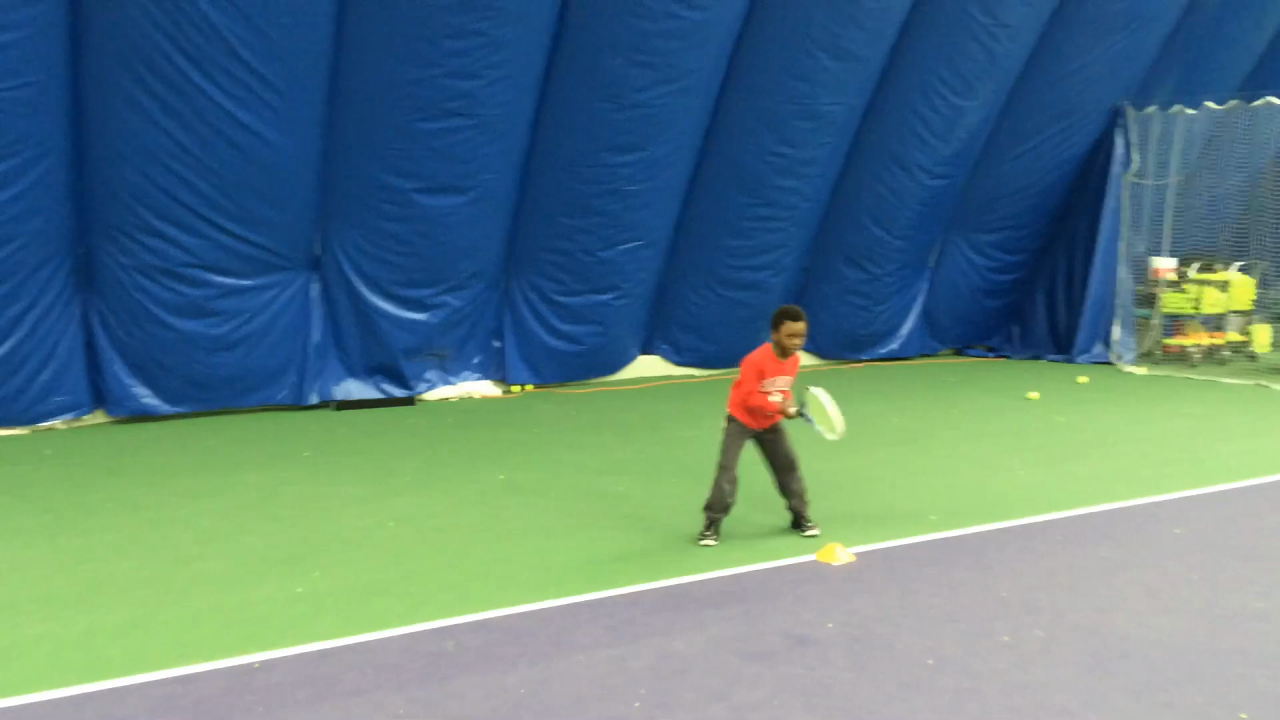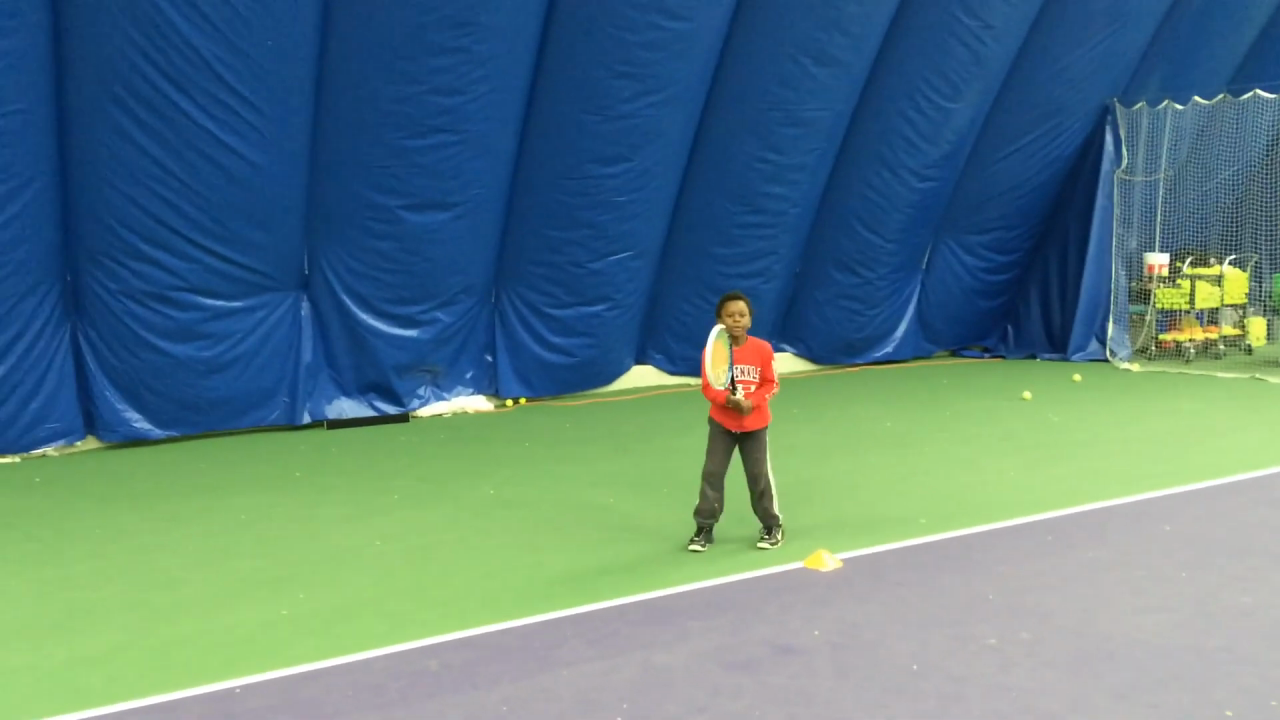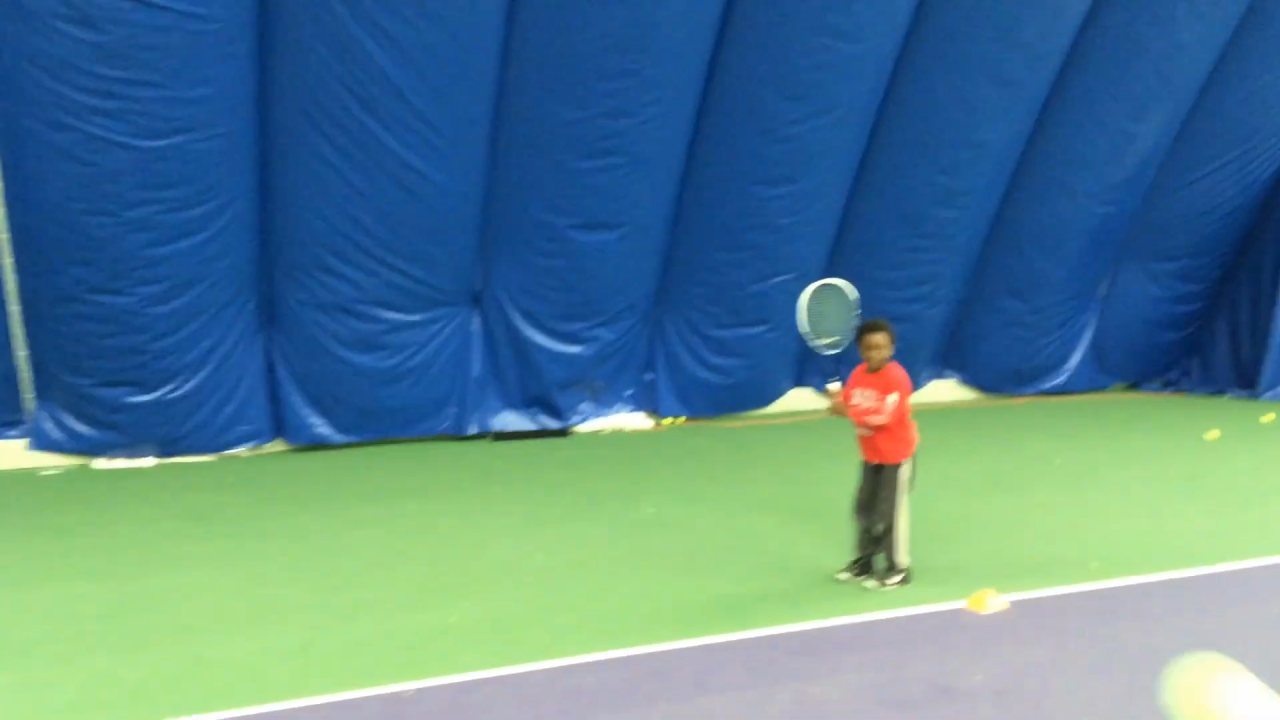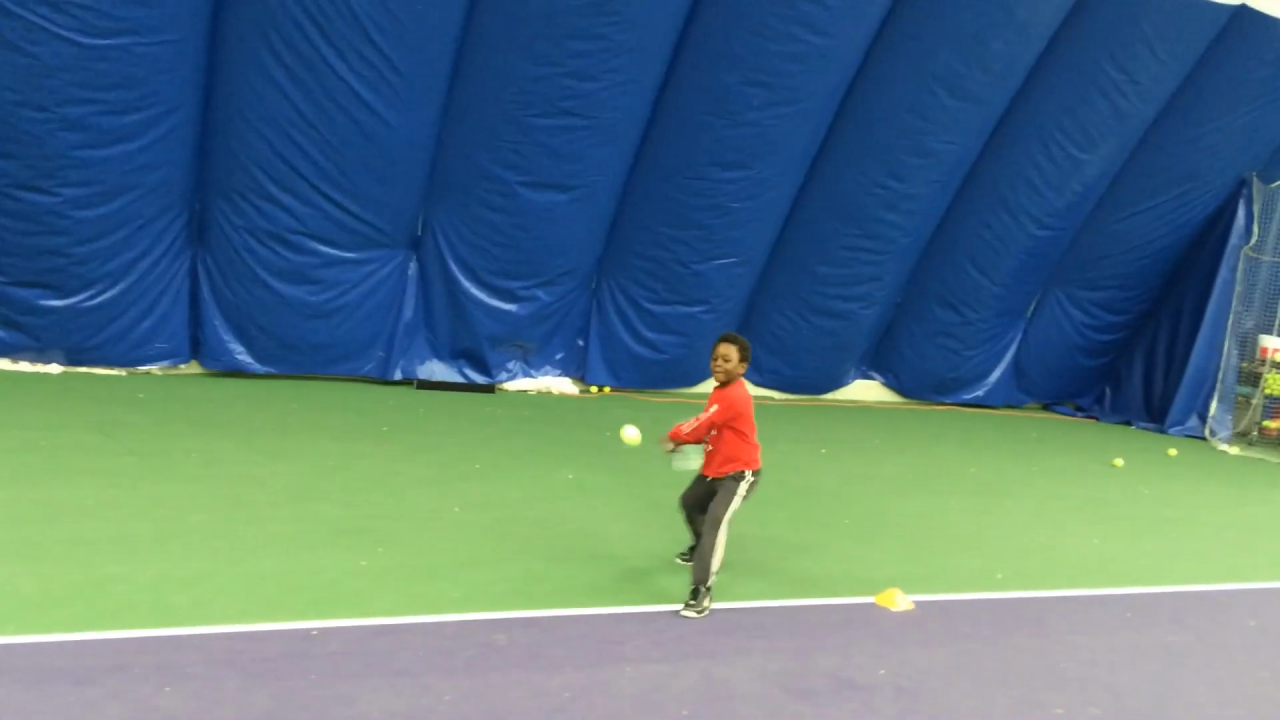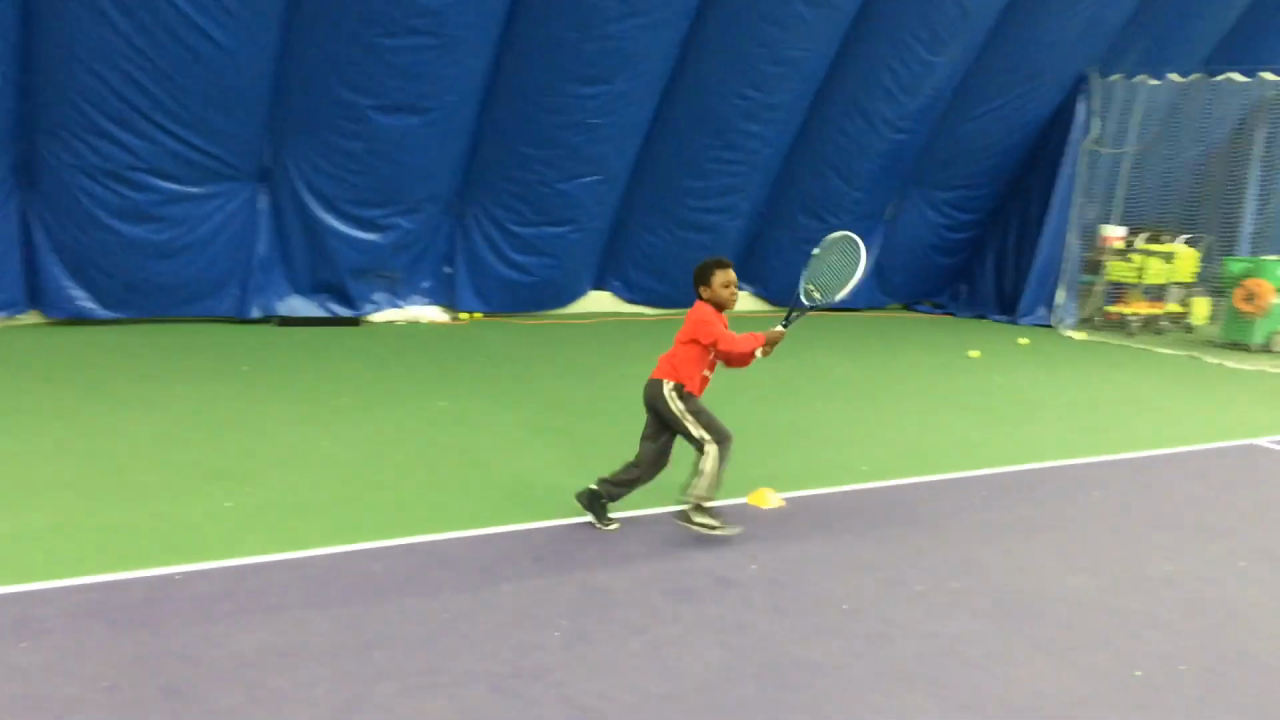
dt=1s
person 1, frame 1
left shoulder: (794, 359)
right shoulder: (756, 360)
right elbow: (747, 396)
left wrist: (788, 406)
right wrist: (779, 408)
left hip: (770, 422)
right hip: (741, 420)
left knee: (788, 463)
right knee: (727, 468)
left ankle: (800, 515)
right ankle: (712, 522)
person 1, frame 2
left shoulder: (763, 349)
left elbow: (771, 385)
right elbow: (708, 388)
left wrist: (752, 402)
right wrist: (729, 400)
left hip: (755, 423)
right hip: (721, 423)
left knee: (759, 475)
right knee: (711, 474)
left ankle: (772, 526)
right ankle: (705, 528)
person 1, frame 3
left shoulder: (896, 379)
right shoulder: (858, 374)
left elbow: (884, 417)
right elbow: (847, 401)
left wrist: (848, 412)
right wrist: (838, 400)
left hip: (896, 456)
right hip: (872, 455)
left knee: (890, 512)
right knee: (865, 506)
left ankle: (897, 568)
right ankle: (865, 560)
person 1, frame 4
left shoulder: (733, 398)
right shoulder: (722, 392)
left elbow: (699, 428)
right elbow: (706, 425)
left wrist: (674, 436)
right wrist: (684, 435)
left hip: (740, 472)
right hip: (716, 469)
left knee: (715, 521)
right knee: (690, 503)
left ankle: (702, 589)
right ankle: (702, 550)
person 1, frame 5
left shoulder: (718, 318)
right shoulder: (702, 316)
left elbow: (732, 356)
right elbow: (728, 343)
left wrist: (758, 350)
right wrist: (764, 337)
left hip: (676, 392)
right hip: (669, 389)
left knee: (652, 457)
right knee: (717, 441)
left ankle: (596, 496)
right ankle: (696, 508)
